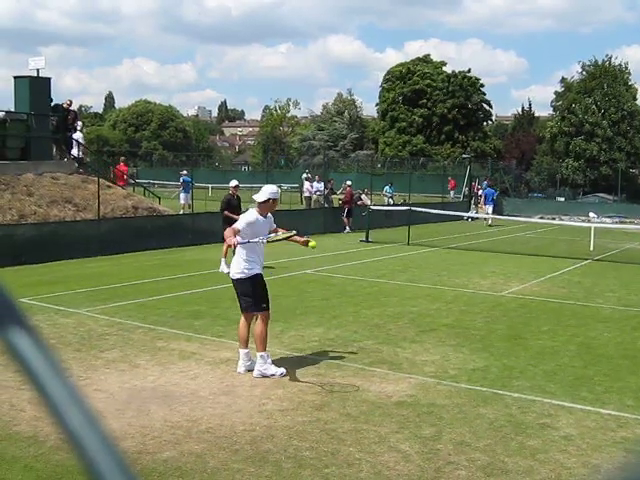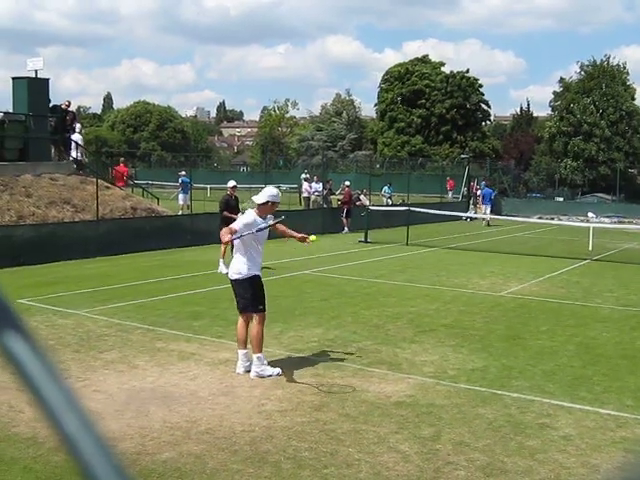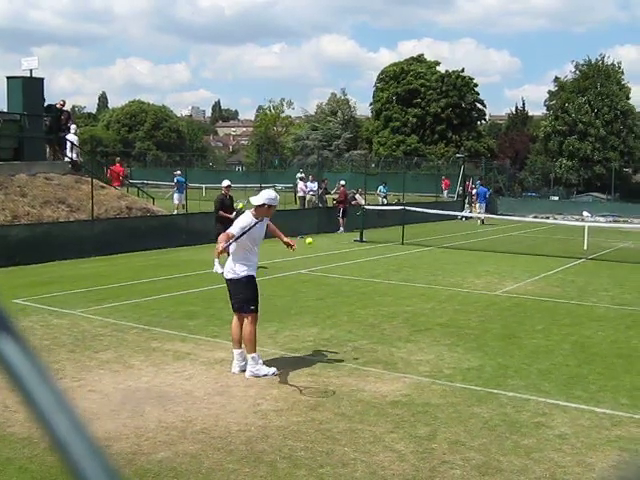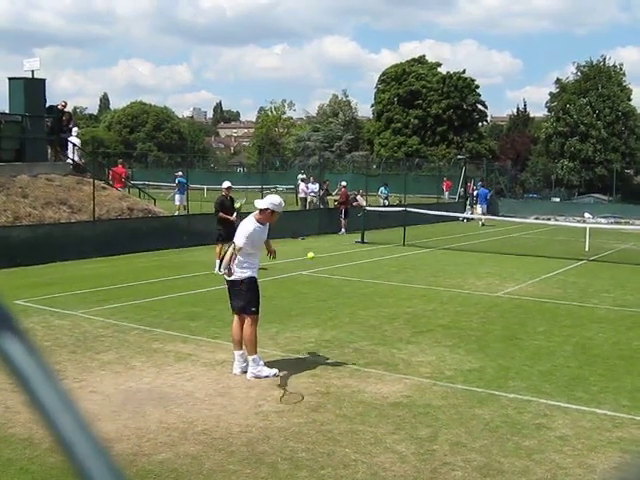
dt=0.1s
person 1, frame 1
left shoulder: (267, 217)
right shoulder: (250, 217)
left elbow: (276, 230)
right elbow: (229, 231)
left wrist: (297, 239)
right wrist: (230, 238)
left hip: (243, 273)
right hip: (248, 273)
left knee: (247, 315)
right knee: (262, 316)
left ankle: (244, 361)
right ankle: (262, 365)
person 1, frame 2
left shoulder: (266, 216)
right shoulder: (249, 219)
left elbow: (276, 226)
right elbow: (226, 231)
left wrist: (296, 235)
right wrist: (226, 237)
left hip: (243, 273)
right hip: (246, 274)
left knee: (245, 316)
right knee: (258, 317)
left ankle: (243, 362)
right ankle: (258, 366)
person 1, frame 3
left shoulder: (261, 218)
right shoulder: (246, 221)
left elbow: (269, 225)
right elbow: (225, 236)
left wrist: (283, 238)
right wrist: (222, 244)
left hip: (242, 273)
right hip: (241, 274)
left knee: (239, 316)
right knee: (250, 317)
left ankle: (238, 361)
right ankle: (253, 366)
person 1, frame 4
left shoulder: (261, 219)
right shoulder: (250, 229)
right elbow: (234, 250)
left wrist: (269, 246)
right wrist: (229, 262)
left hip: (242, 275)
right hip: (242, 276)
left knee: (239, 317)
right knee: (251, 319)
left ankle: (240, 363)
right ankle: (255, 367)
